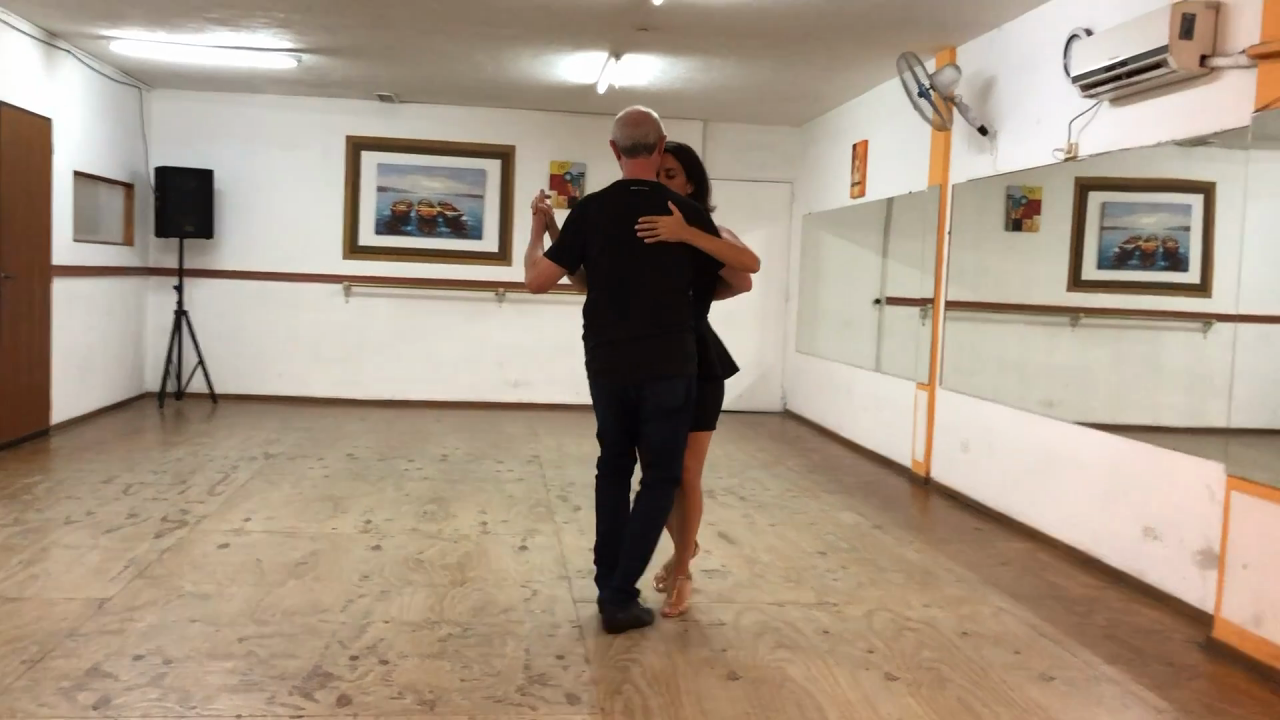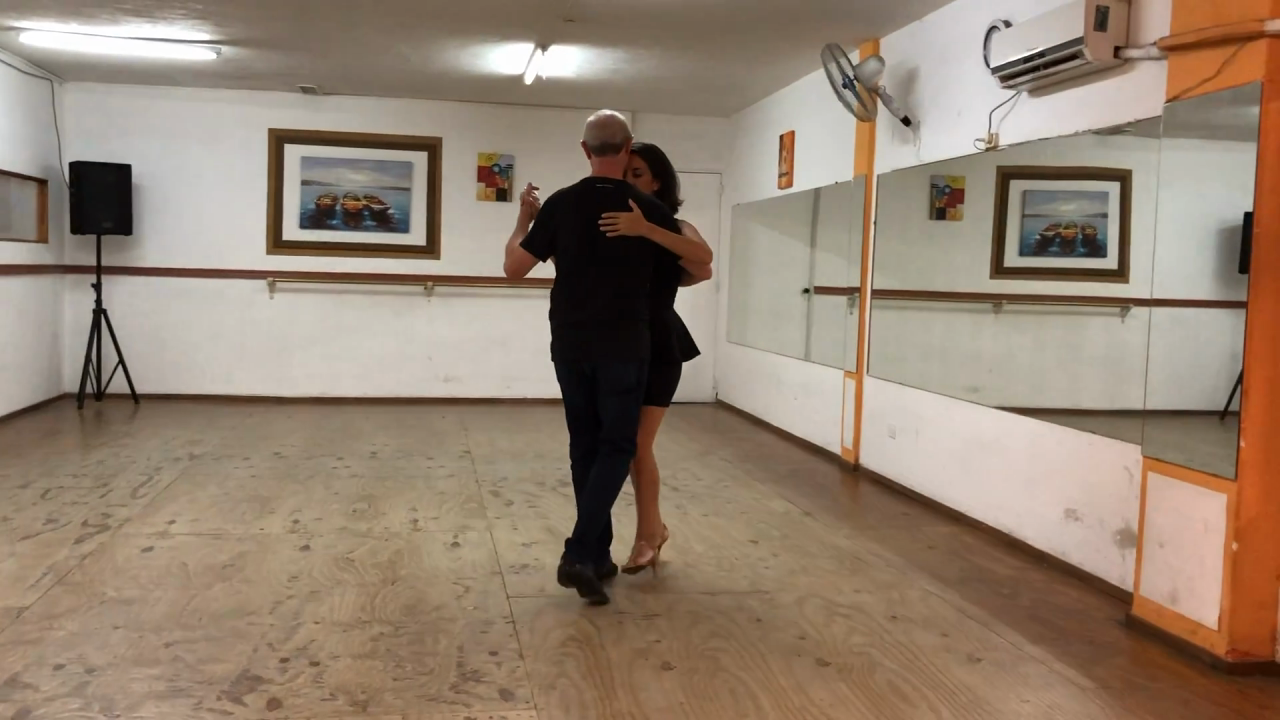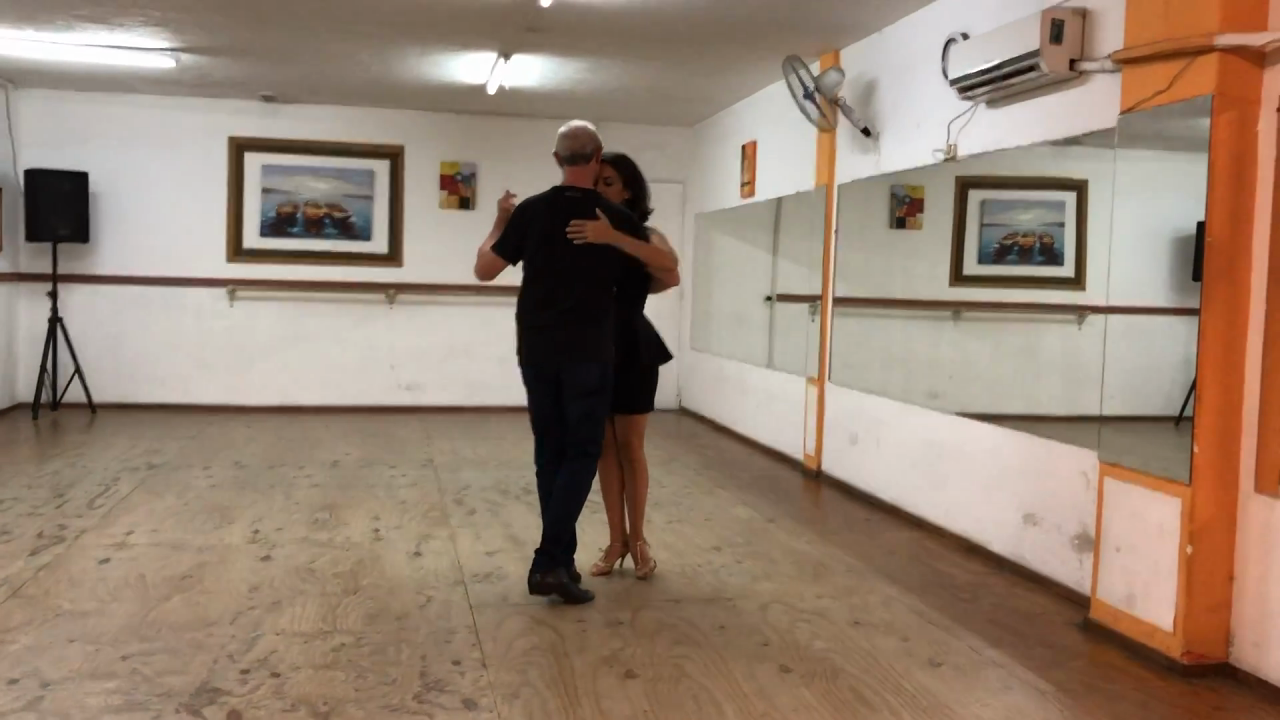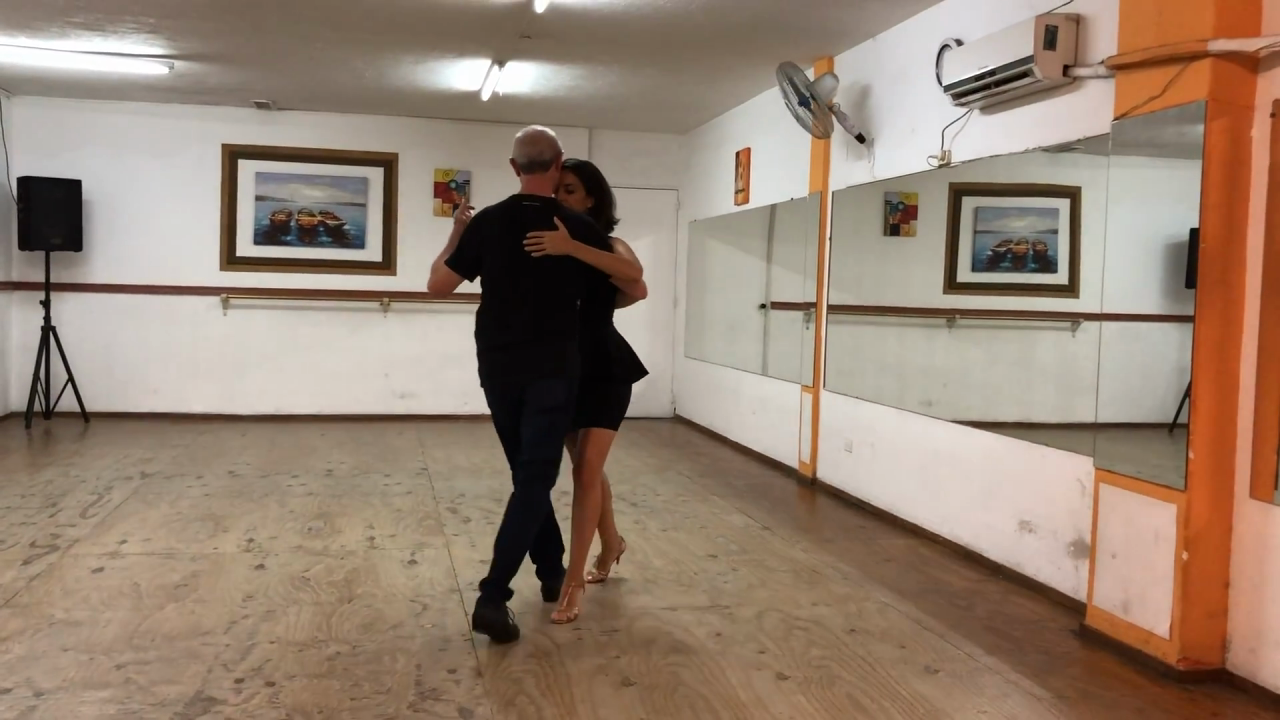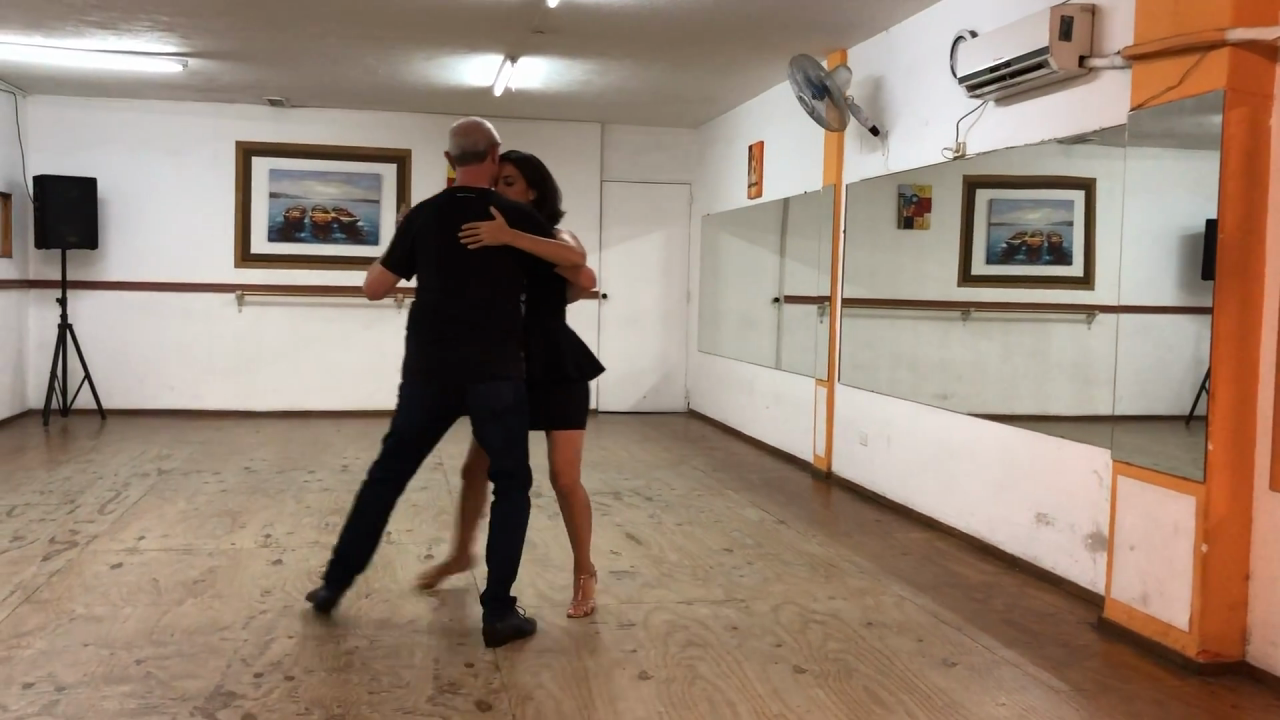
dt=0.7s
person 1, frame 1
left shoulder: (590, 210)
right shoulder: (687, 214)
left elbow: (537, 280)
left wrist: (538, 229)
right wrist: (695, 289)
left hip: (607, 365)
right hip: (668, 368)
left knee: (613, 467)
right knee: (660, 477)
left ankle: (608, 580)
right ankle: (621, 597)
person 1, frame 2
left shoulder: (561, 204)
right shoulder: (648, 210)
left elbow: (514, 267)
left wrist: (524, 219)
right wrist: (658, 279)
left hip: (570, 348)
right hip: (623, 349)
left knee: (585, 449)
right knee: (615, 450)
left ankle: (596, 553)
right ankle: (580, 552)
person 1, frame 3
left shoulder: (531, 211)
right shoulder: (617, 218)
left elbow: (484, 269)
left wrist: (501, 222)
left hip: (537, 352)
right hip: (588, 354)
left knee: (550, 454)
right knee: (581, 453)
left ankle: (559, 560)
right ankle: (550, 560)
person 1, frame 4
left shoulder: (488, 222)
right shoulder: (577, 228)
left elbow: (438, 286)
right elbow: (630, 280)
left wrist: (456, 236)
left hip: (498, 369)
right hip: (552, 370)
left knee: (527, 471)
right knee: (535, 476)
left ankle: (551, 573)
right ankle: (492, 597)
person 1, frame 5
left shoulder: (423, 217)
right shoulder: (520, 220)
left elbow: (375, 288)
left wrist: (398, 241)
left hip: (428, 371)
right hip: (496, 374)
left knee: (389, 472)
right knee: (512, 485)
left ankle: (335, 582)
right ankle: (499, 610)
person 2, frame 1
left shoulder: (710, 236)
right shoulder: (635, 235)
left elbow: (750, 266)
right elbow: (587, 280)
left wrist: (687, 233)
right wrist: (551, 226)
left hip: (696, 365)
left knee: (685, 473)
left ankle: (682, 573)
right ankle: (683, 544)
person 2, frame 2
left shoulder: (674, 229)
right shoulder: (610, 227)
left elbow: (704, 260)
left wrist: (646, 229)
left hip: (659, 345)
left knee: (639, 443)
left ankle: (646, 539)
right ankle: (656, 528)
person 2, frame 3
left shoulder: (643, 236)
right shoulder: (580, 233)
left elbow: (670, 267)
left wrist: (613, 237)
left hip: (632, 352)
left knee: (630, 448)
right knee: (605, 449)
left ankle: (638, 538)
right ankle: (617, 540)
person 2, frame 4
left shoulder: (609, 246)
right shoulder: (541, 246)
left elbow: (635, 279)
left wrist: (572, 248)
left hip: (605, 370)
left knee: (588, 470)
right knee: (585, 470)
left ankle: (572, 580)
right ankle: (610, 544)
person 2, frame 5
left shoulder: (556, 238)
right shoulder: (485, 244)
left elbow: (576, 261)
left wrist: (509, 237)
left hip: (559, 371)
left knee: (564, 477)
right knee: (475, 469)
left ankle: (584, 573)
right ankle: (460, 554)
